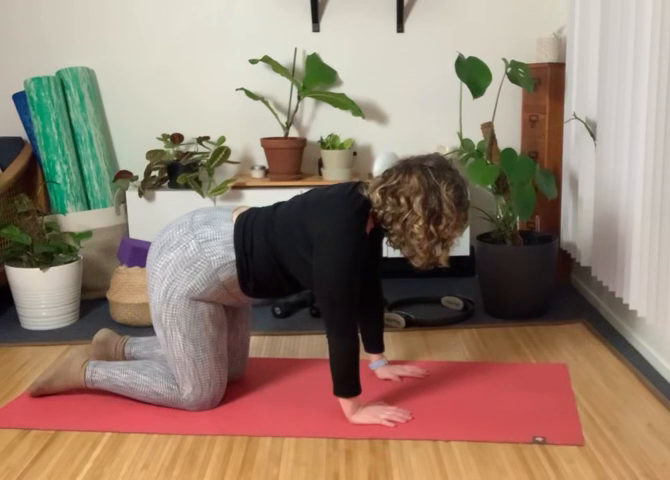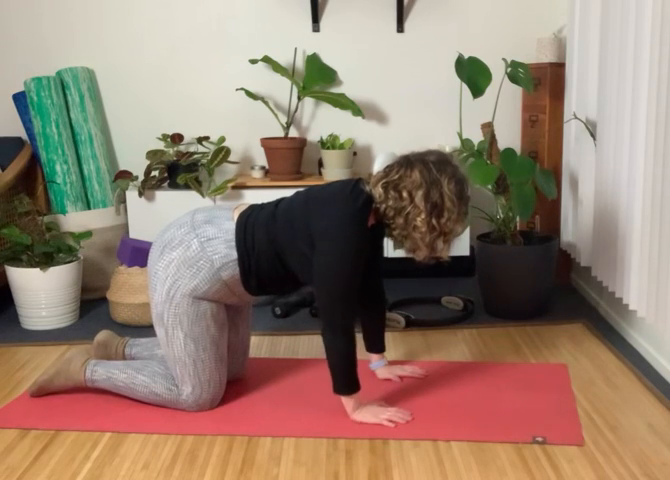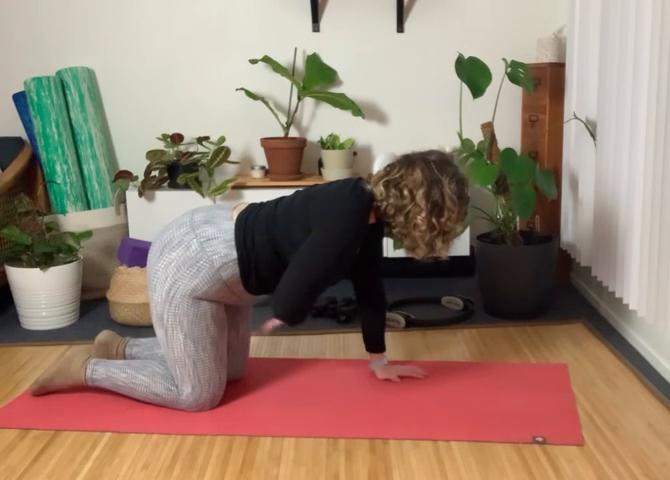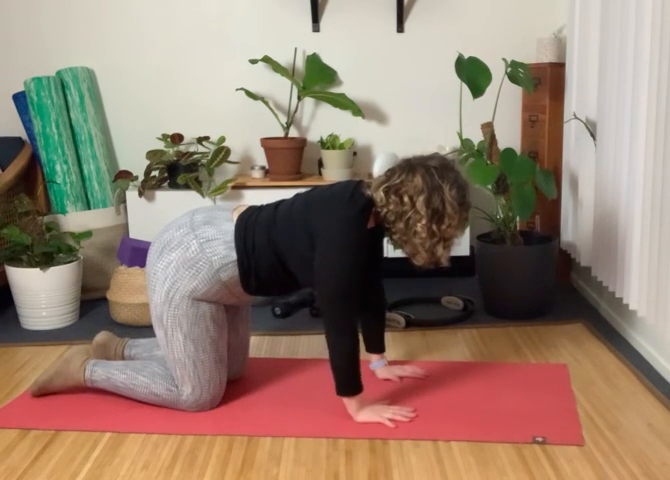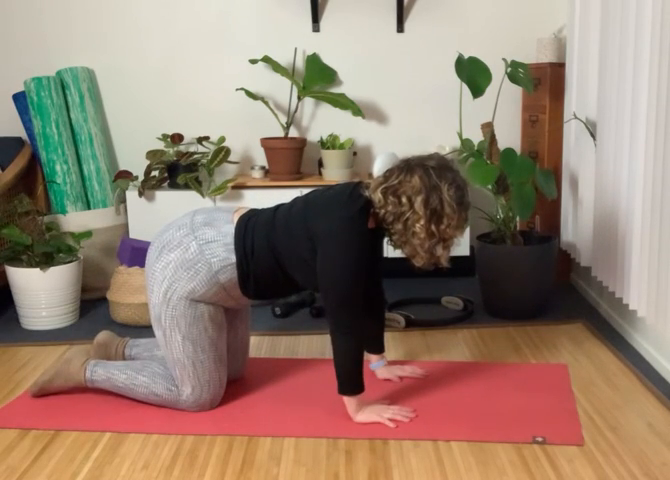
dt=1s
person 1, frame 1
left shoulder: (367, 209)
right shoulder: (343, 228)
left elbow: (367, 292)
right elbow: (339, 320)
left wrist: (378, 362)
right wrist: (353, 409)
left hip: (218, 248)
right hip: (187, 267)
left knee: (231, 368)
right knee: (201, 393)
left ankle: (117, 347)
right ankle: (84, 370)
person 1, frame 2
left shoulder: (367, 207)
right shoulder: (346, 222)
left elbow: (369, 290)
right elbow: (336, 318)
left wrist: (379, 362)
right wrist: (354, 406)
left hip: (218, 248)
right hip: (190, 266)
left knee: (231, 368)
right knee: (199, 394)
left ankle: (117, 348)
right ankle: (84, 369)
person 1, frame 3
left shoulder: (368, 209)
right shoulder: (347, 220)
left elbow: (369, 287)
right elbow: (289, 306)
left wrist: (379, 362)
right wrist: (281, 314)
left hip: (218, 251)
right hip: (190, 265)
left knee: (231, 369)
right knee: (199, 394)
left ankle: (117, 347)
right ankle: (84, 368)
person 1, frame 4
left shoulder: (367, 209)
right shoulder: (346, 225)
left elbow: (369, 291)
right elbow: (338, 318)
left wrist: (379, 362)
right wrist: (356, 407)
left hip: (217, 247)
right hip: (189, 266)
left knee: (231, 368)
right knee: (199, 394)
left ankle: (116, 349)
right ankle: (84, 369)
person 1, frame 5
left shoulder: (368, 208)
right shoulder: (347, 227)
left elbow: (369, 292)
right elbow: (344, 316)
left wrist: (379, 362)
right wrist: (357, 407)
left hip: (217, 246)
right hip: (188, 268)
left knee: (231, 369)
right knee: (200, 394)
left ankle: (117, 348)
right ankle: (84, 369)
